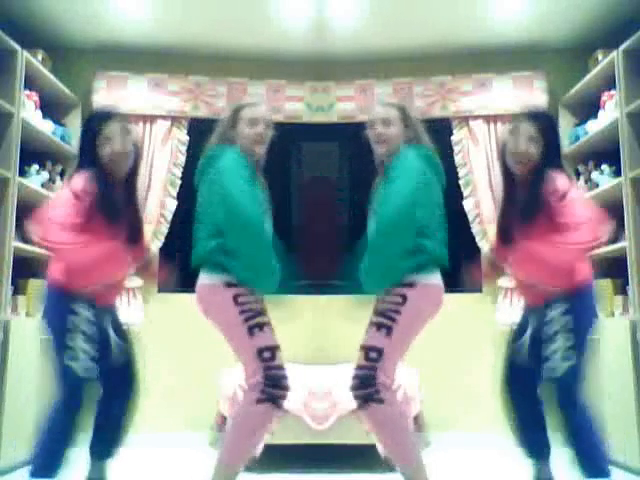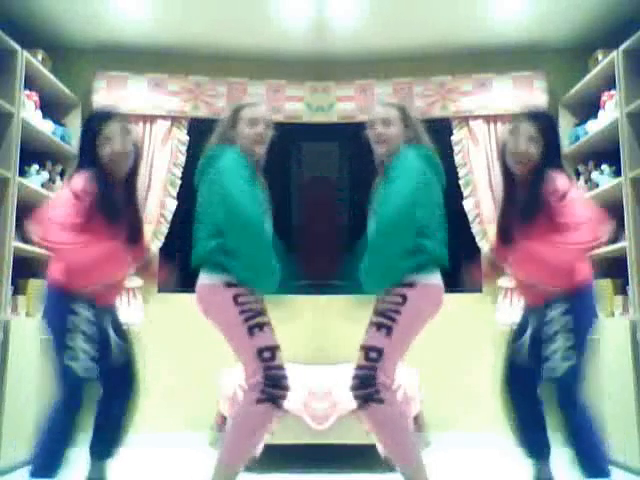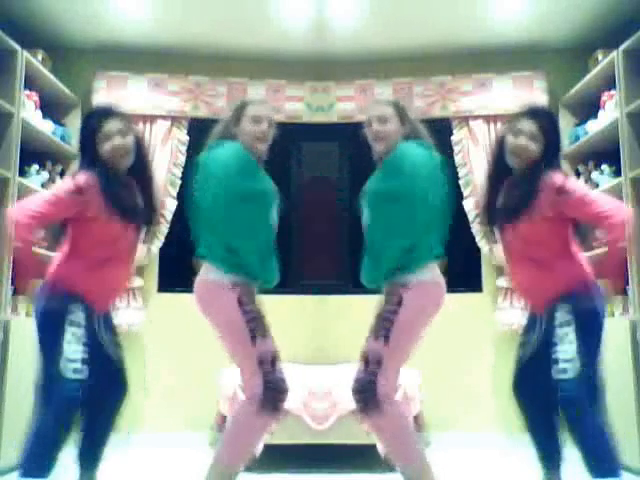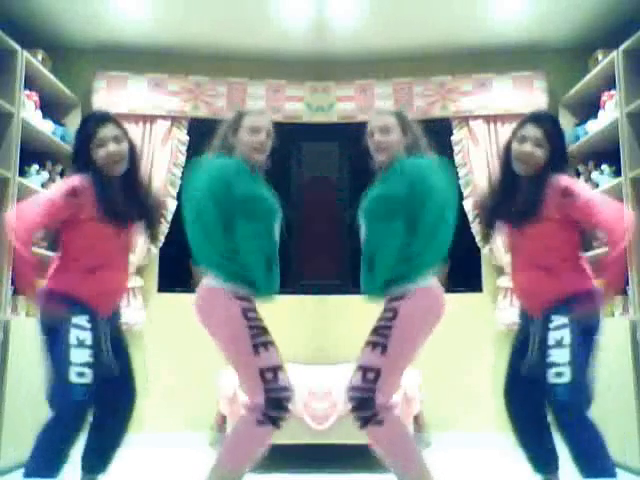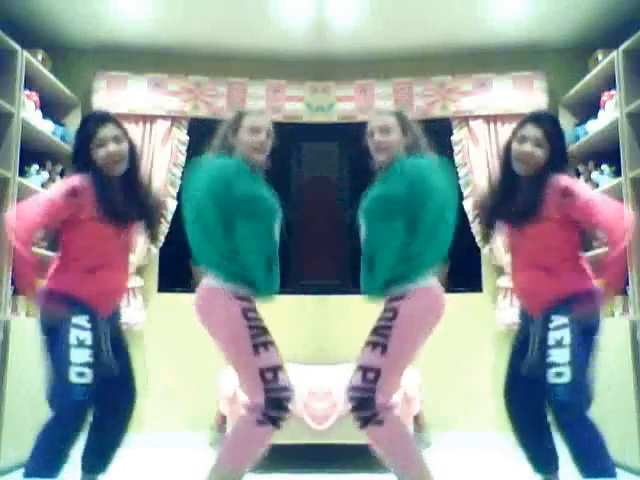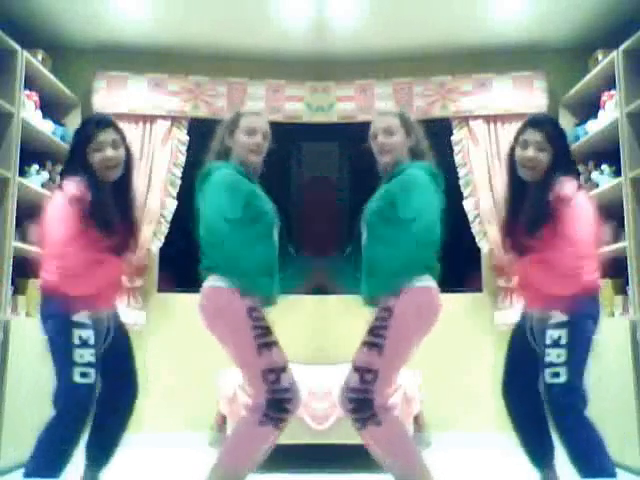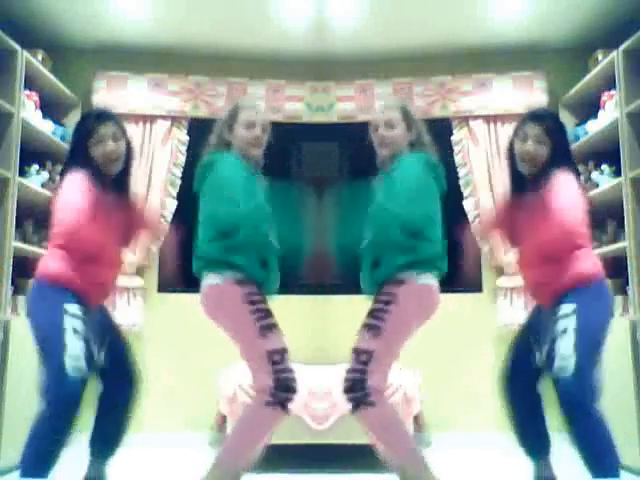
dt=0.1s
person 1, frame 1
left shoulder: (410, 163)
right shoulder: (391, 173)
left elbow: (399, 218)
left wrist: (371, 275)
left hip: (413, 286)
right hip: (397, 288)
left knee: (370, 381)
right knee: (369, 384)
person 1, frame 2
left shoulder: (410, 162)
right shoulder: (391, 172)
left elbow: (400, 215)
left wrist: (374, 275)
left hip: (414, 285)
right hip: (398, 287)
left knee: (370, 382)
right knee: (370, 384)
person 1, frame 3
left shoulder: (408, 158)
right shoulder: (388, 172)
left elbow: (426, 175)
left wrist: (420, 255)
left hip: (413, 287)
right hip: (401, 287)
left knee: (370, 390)
right knee: (369, 390)
person 1, frame 4
left shoulder: (412, 171)
right shoulder: (390, 182)
left elbow: (439, 191)
left wrist: (422, 262)
left hip: (412, 295)
right hip: (402, 297)
left knee: (368, 399)
right knee: (364, 397)
person 1, frame 5
left shoulder: (414, 172)
right shoulder: (387, 184)
left elbow: (442, 193)
left wrist: (423, 263)
left hip: (415, 296)
right hip: (403, 299)
left knee: (367, 399)
right knee: (361, 397)
person 1, frame 6
left shoulder: (413, 179)
right shoulder: (393, 185)
left elbow: (423, 230)
left wrist: (384, 281)
left hip: (409, 296)
right hip: (398, 299)
left knee: (365, 400)
right knee: (356, 397)
person 1, frame 7
left shoulder: (411, 170)
right shoulder: (395, 175)
left elbow: (392, 219)
left hip: (408, 285)
right hip: (398, 287)
left knee: (361, 385)
right knee: (362, 385)
person 2, frame 1
left shoulder: (249, 174)
right shoulder: (229, 164)
right elbow: (241, 220)
right wrist: (268, 275)
left hip: (242, 289)
right hip: (225, 286)
left knee: (270, 384)
right knee: (269, 382)
person 2, frame 2
left shoulder: (248, 173)
right shoulder: (229, 163)
right elbow: (240, 217)
right wrist: (266, 275)
left hip: (241, 288)
right hip: (225, 286)
left knee: (269, 384)
right knee: (269, 382)
person 2, frame 3
left shoulder: (252, 172)
right shoulder: (232, 158)
right elbow: (214, 179)
right wrist: (218, 254)
left hip: (238, 288)
right hip: (226, 287)
left knee: (271, 390)
right knee: (269, 390)
person 2, frame 4
left shoulder: (250, 183)
right shoulder: (227, 172)
right elbow: (201, 189)
right wrist: (217, 262)
left hip: (238, 297)
right hip: (227, 295)
left knee: (274, 398)
right knee: (271, 400)
person 2, frame 5
left shoulder: (253, 184)
right shoulder: (223, 172)
right elbow: (199, 194)
right wrist: (216, 264)
left hip: (236, 299)
right hip: (224, 296)
left knee: (278, 397)
right knee: (273, 400)
person 2, frame 6
left shoulder: (247, 186)
right shoulder: (225, 179)
right elbow: (216, 230)
right wrist: (253, 279)
left hip: (241, 299)
right hip: (230, 296)
left knee: (282, 398)
right knee: (275, 400)
person 2, frame 7
left shoulder: (244, 175)
right shoulder: (228, 170)
right elbow: (246, 219)
left hip: (242, 287)
right hip: (231, 285)
left knee: (278, 385)
right knee: (278, 385)
person 3, frame 1
left shoulder: (555, 185)
right shoulder: (516, 191)
left elbow: (588, 230)
left wrist: (536, 260)
right wrist: (494, 260)
left hip: (567, 299)
right hip: (537, 304)
left knee: (566, 392)
right knee: (518, 384)
person 3, frame 2
left shoulder: (555, 185)
right shoulder: (515, 191)
left elbow: (590, 229)
left wrist: (542, 263)
right wrist: (495, 261)
left hip: (567, 299)
right hip: (537, 304)
left knee: (567, 392)
right knee: (519, 384)
person 3, frame 3
left shoulder: (555, 186)
right shoulder: (507, 187)
left elbow: (618, 217)
left wrist: (608, 277)
left hip: (571, 302)
right hip: (539, 307)
left knee: (573, 397)
right knee: (528, 389)
person 3, frame 4
left shoulder: (561, 189)
right shoulder: (513, 193)
left elbow: (620, 222)
left wrist: (606, 289)
left hip: (569, 309)
right hip: (534, 312)
left knee: (565, 401)
right knee: (518, 397)
person 3, frame 5
left shoulder: (562, 188)
right shoulder: (511, 193)
left elbow: (621, 222)
left wrist: (607, 286)
left hip: (570, 308)
right hip: (535, 311)
left knee: (565, 401)
right knee: (518, 396)
person 3, frame 6
left shoulder: (565, 192)
right shoulder: (520, 197)
left elbow: (578, 254)
right wrist: (502, 265)
left hip: (569, 308)
right hip: (536, 310)
left knee: (563, 401)
right knee: (516, 392)
person 3, frame 7
left shoulder: (561, 181)
right shoulder: (523, 190)
left elbow: (565, 227)
right elbow: (498, 224)
left hip: (581, 296)
right hip: (548, 302)
left knee: (573, 390)
right knee: (517, 379)
person 4, frame 1
left shoulder: (123, 191)
right shoulder: (84, 185)
right elbow: (49, 229)
left wrist: (146, 261)
right wrist: (105, 260)
left hip: (102, 304)
right hip: (72, 299)
left knee: (121, 383)
right knee: (73, 390)
person 4, frame 2
left shoulder: (124, 191)
right shoulder: (84, 185)
right elbow: (48, 228)
left wrist: (145, 262)
right wrist: (98, 263)
left hip: (102, 304)
right hip: (72, 299)
left knee: (121, 383)
right knee: (73, 391)
person 4, frame 3
left shoulder: (132, 188)
right shoulder: (84, 185)
right elbow: (21, 216)
right wrist: (30, 278)
left hip: (100, 307)
right hip: (68, 303)
left knee: (111, 390)
right knee: (65, 398)
person 4, frame 4
left shoulder: (126, 193)
right shoulder: (78, 188)
right elbow: (19, 222)
right wrist: (33, 290)
left hip: (105, 312)
right hip: (71, 309)
left knee: (121, 398)
right knee: (74, 402)
person 4, frame 5
left shoulder: (128, 193)
right shoulder: (77, 188)
right elbow: (18, 222)
right wrist: (32, 287)
left hip: (104, 311)
right hip: (69, 309)
left knee: (121, 397)
right knee: (73, 402)
person 4, frame 6
left shoulder: (119, 196)
right shoulder: (74, 192)
right elbow: (60, 252)
left hip: (103, 310)
right hip: (70, 307)
left knee: (123, 392)
right knee: (76, 402)
person 4, frame 7
left shoulder: (115, 190)
right shoulder: (79, 181)
right elbow: (74, 228)
left hip: (91, 302)
right hip: (58, 295)
left knee: (122, 380)
right knee: (66, 389)
